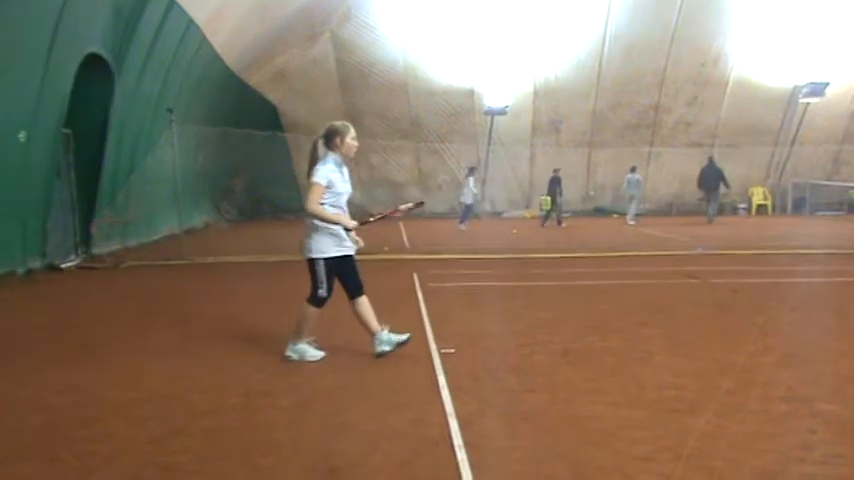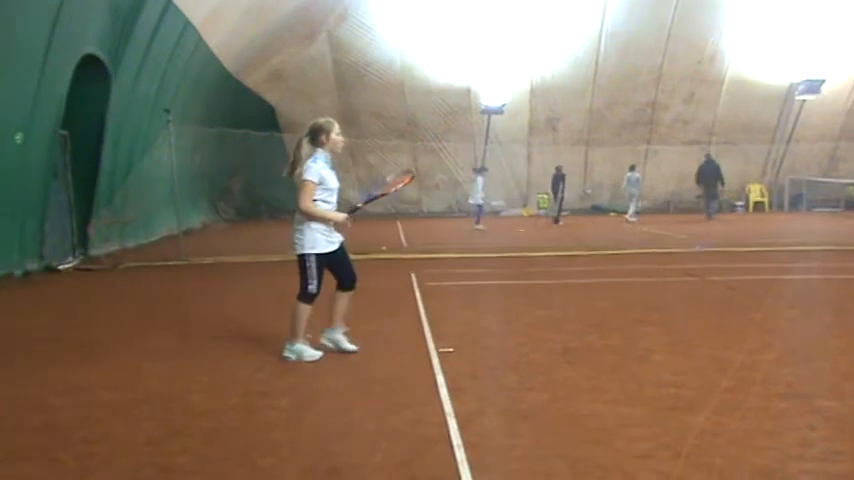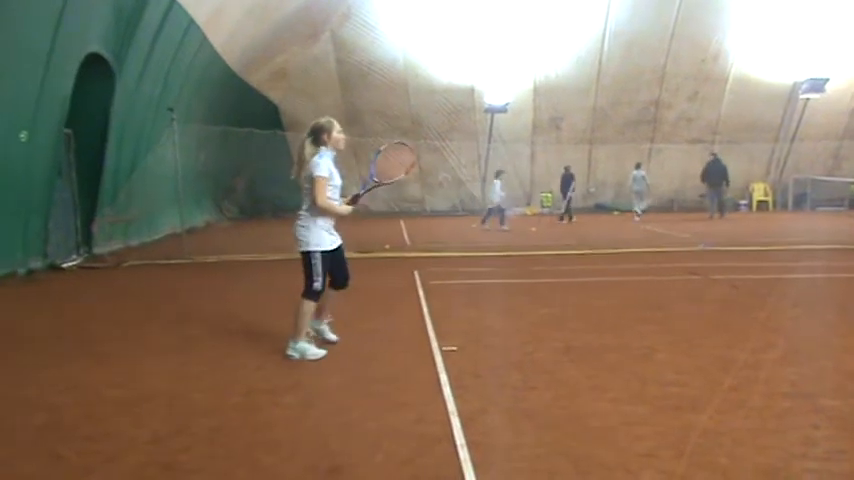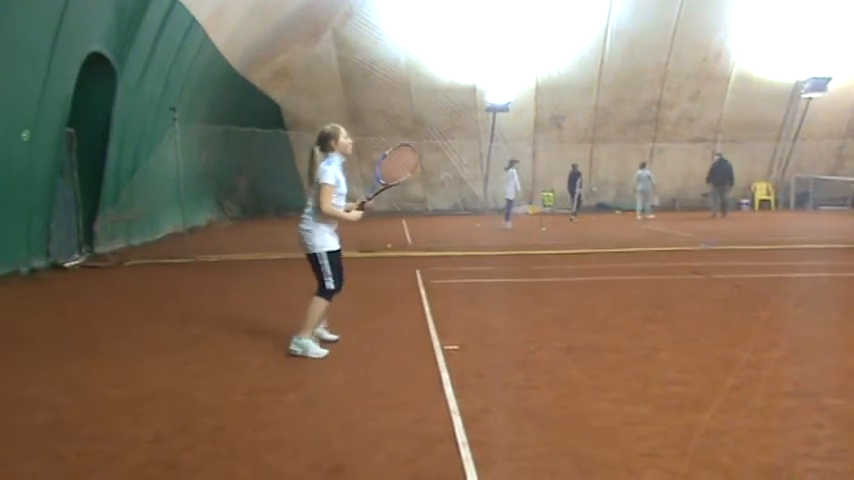
dt=0.2s
person 1, frame 1
left shoulder: (342, 169)
right shoulder: (324, 169)
right elbow: (311, 207)
left wrist: (349, 231)
right wrist: (345, 223)
left hip: (339, 241)
right hip: (321, 241)
left knee: (355, 290)
right knee: (320, 294)
left ankle: (381, 338)
right ankle: (296, 345)
person 1, frame 2
left shoulder: (326, 164)
right shoulder: (314, 166)
right elbow: (306, 206)
left wrist: (337, 216)
right wrist: (334, 218)
left hip: (329, 236)
right hip: (312, 237)
left knee: (348, 280)
right knee: (311, 290)
left ankle: (335, 334)
right ankle: (294, 345)
person 1, frame 3
left shoulder: (326, 161)
right shoulder: (321, 162)
right elbow: (320, 202)
left wrist: (342, 203)
right wrist: (342, 210)
left hip: (326, 231)
right hip: (314, 232)
left knee: (341, 279)
right knee: (315, 287)
left ankle: (319, 323)
right ankle: (298, 343)
person 1, frame 4
left shoulder: (336, 167)
right shoulder: (328, 168)
right elbow: (325, 208)
left wrist: (351, 207)
right wrist: (349, 217)
left hip: (328, 233)
right hip: (317, 234)
left knee: (334, 284)
right knee: (328, 287)
left ankle: (318, 327)
right ankle: (301, 340)
